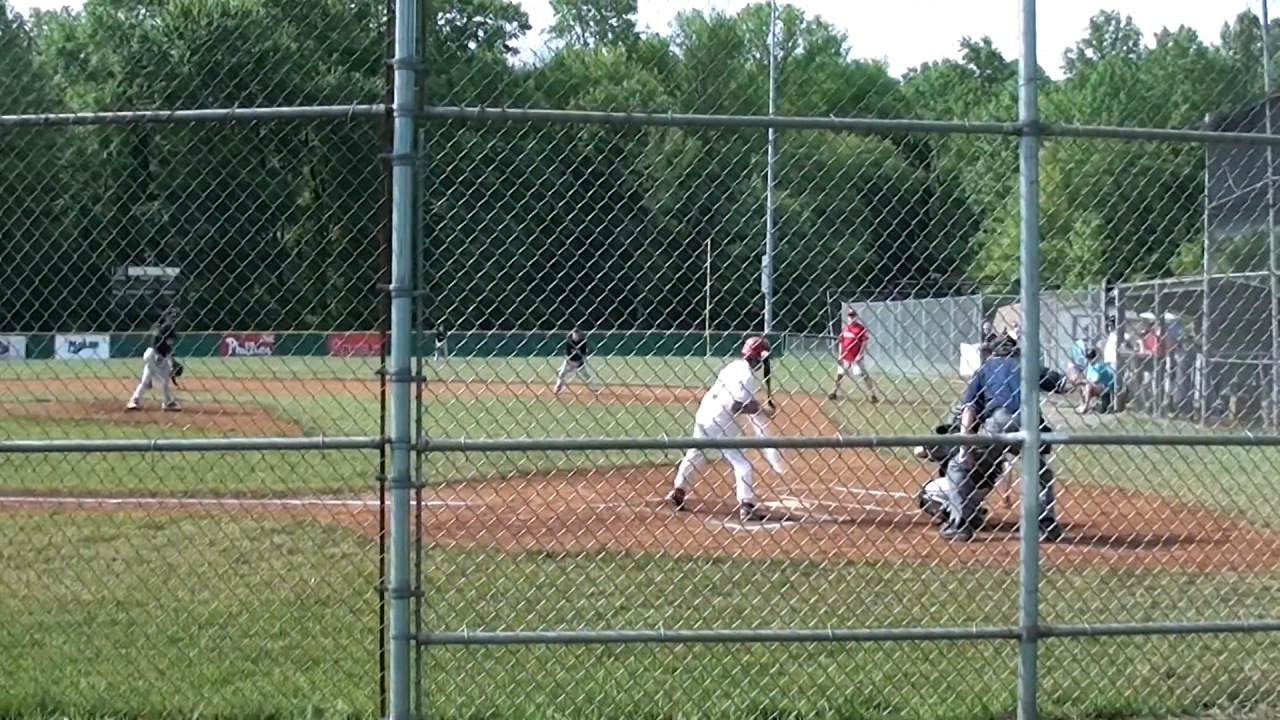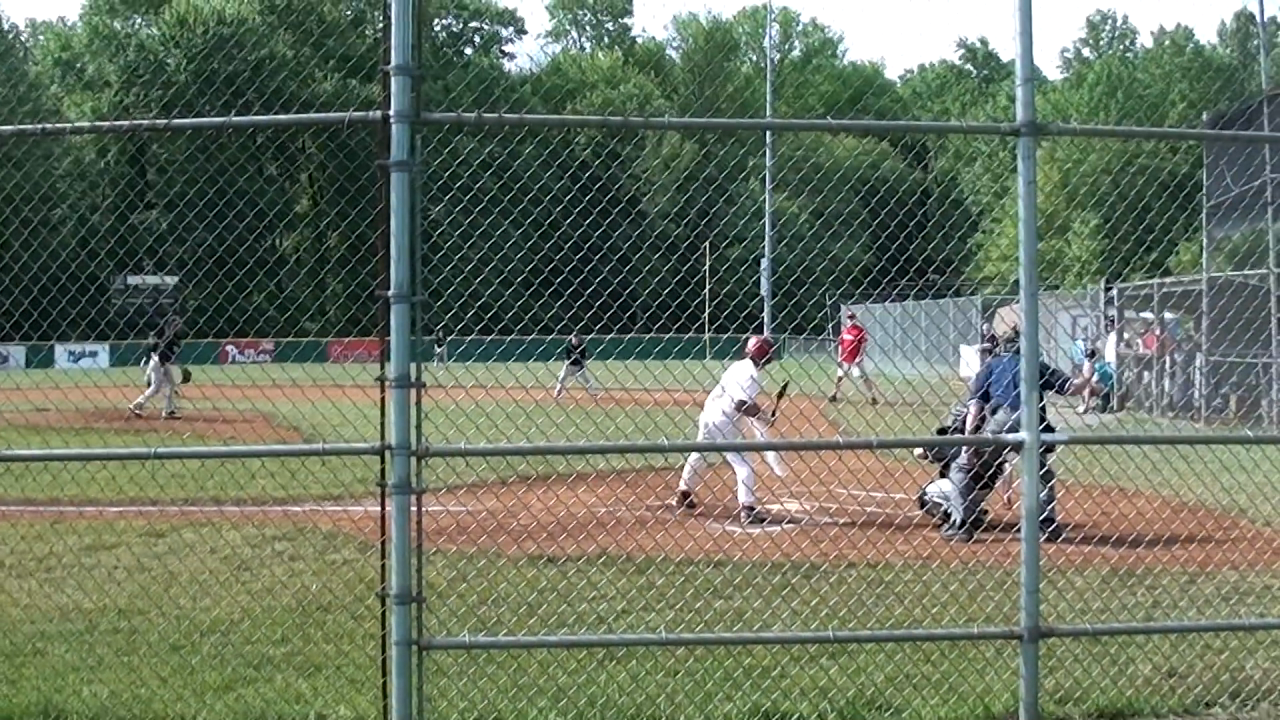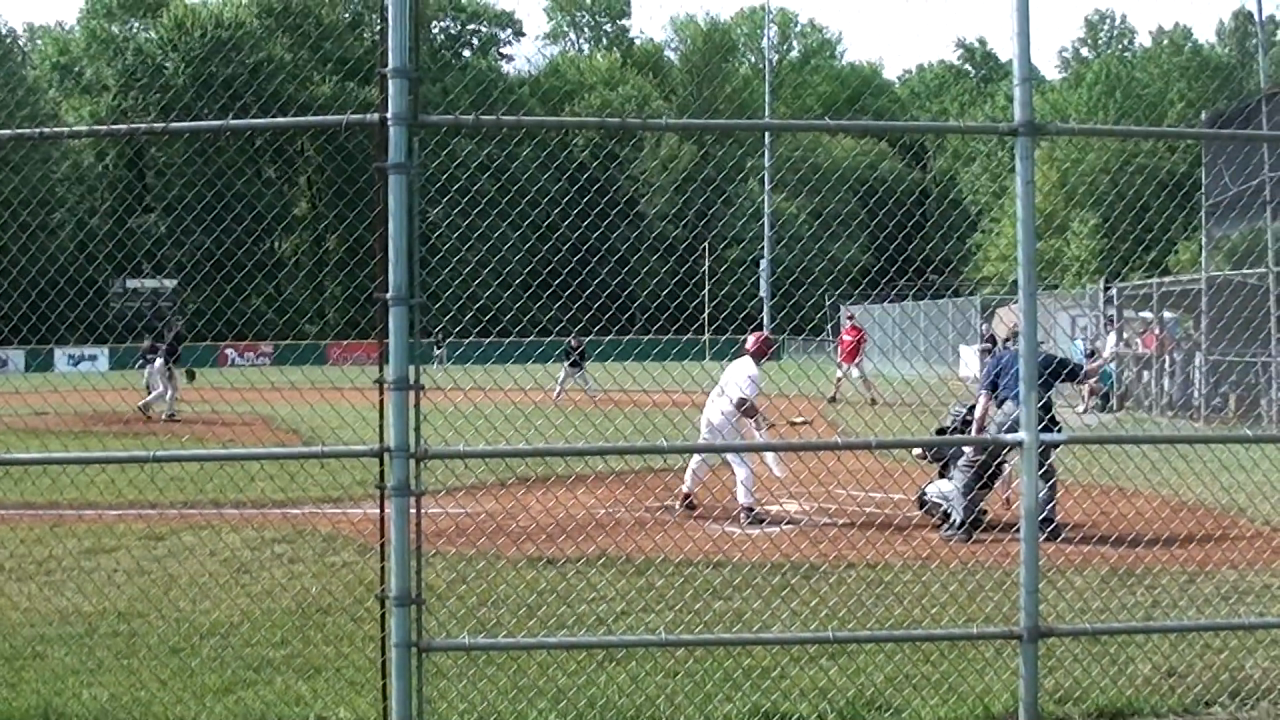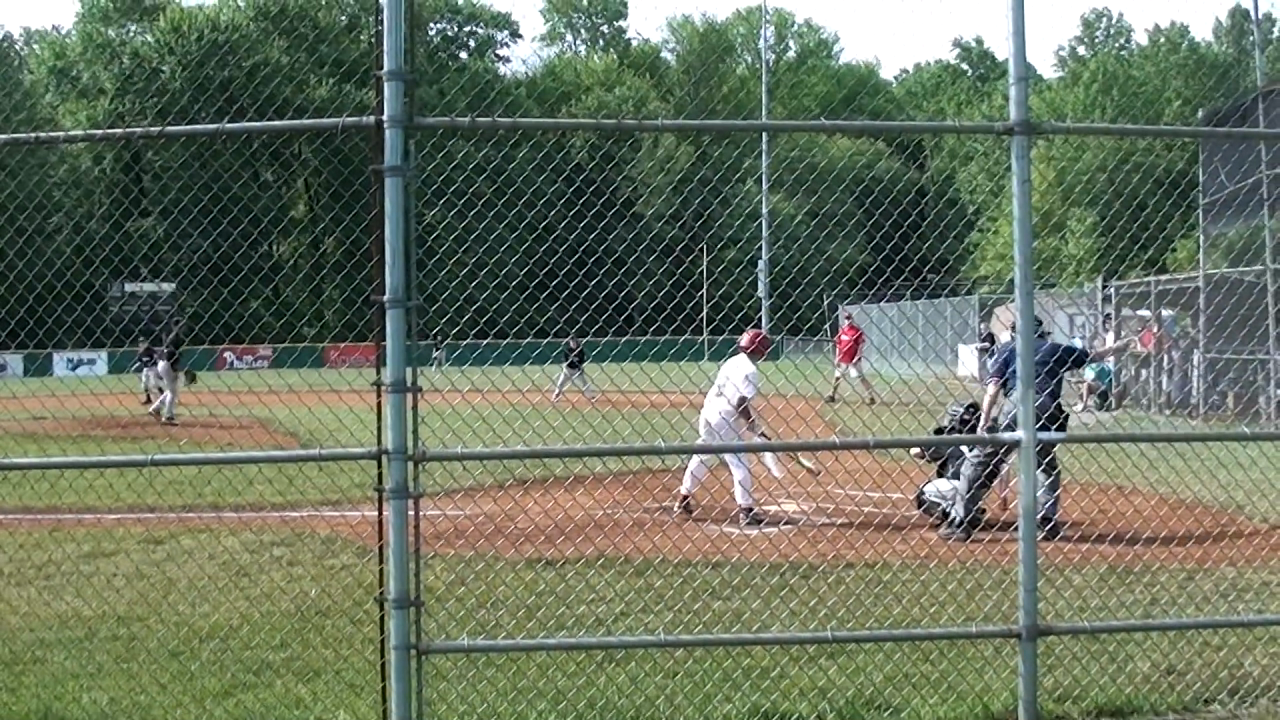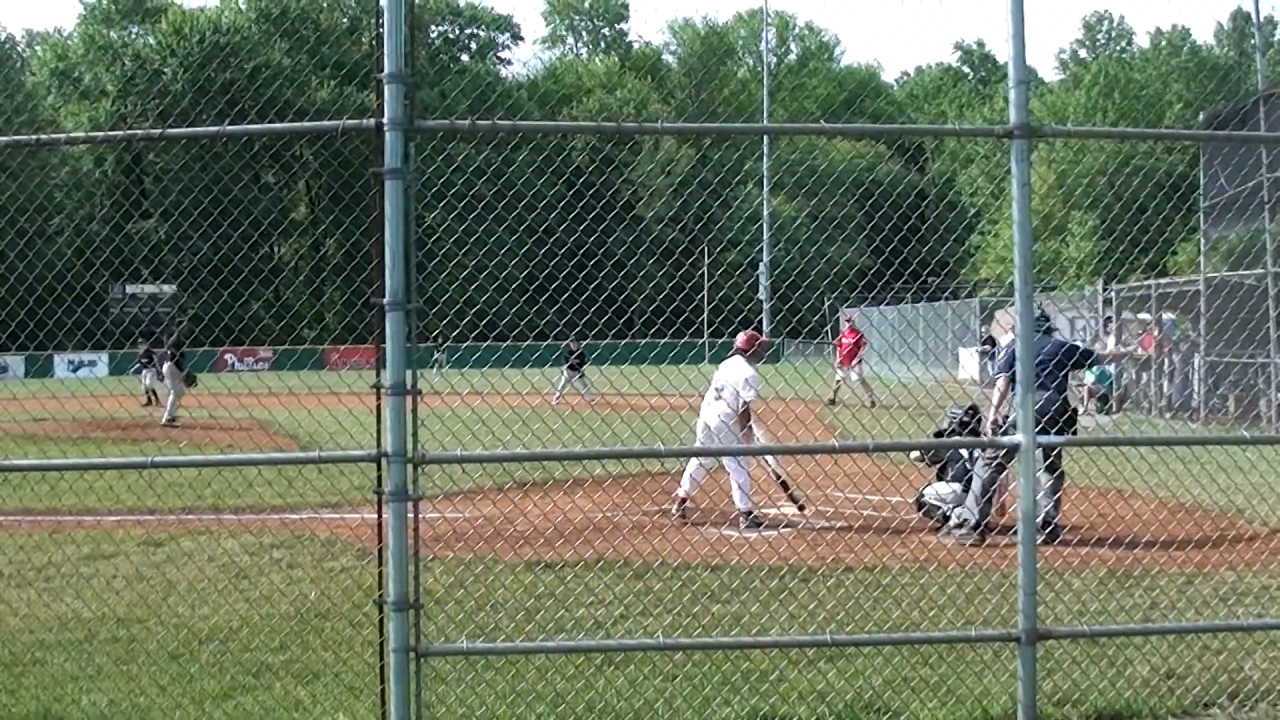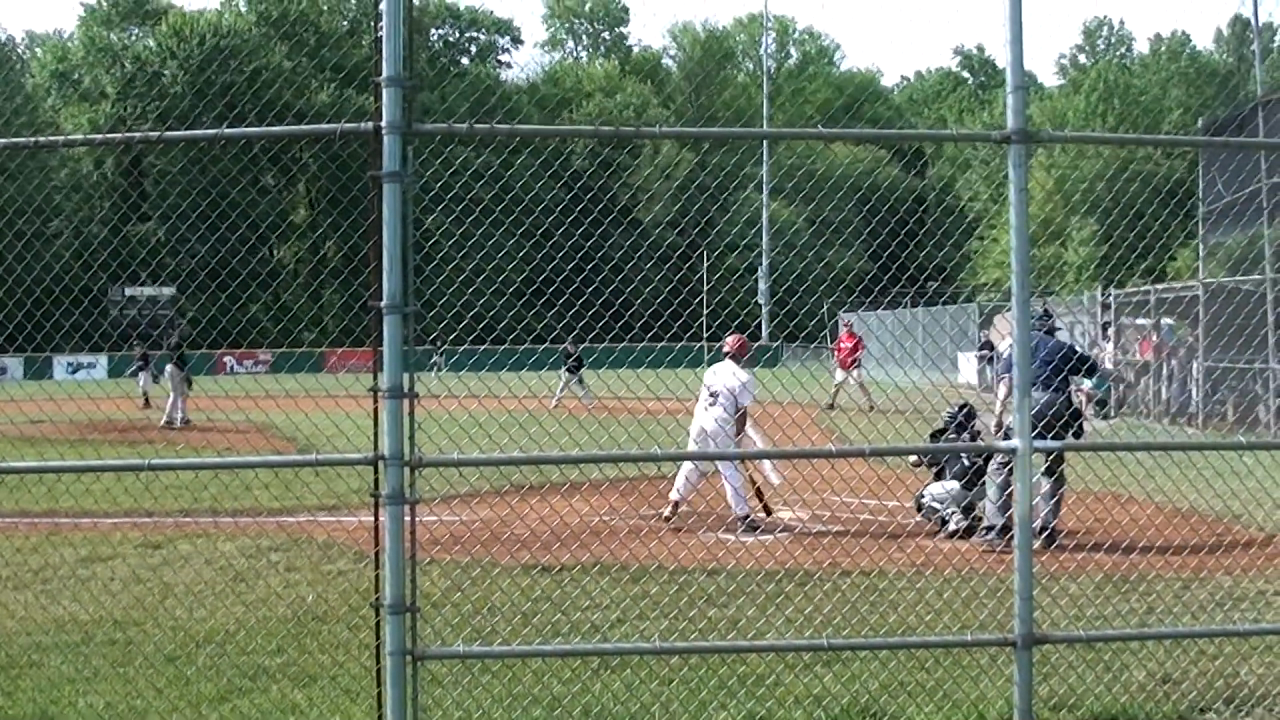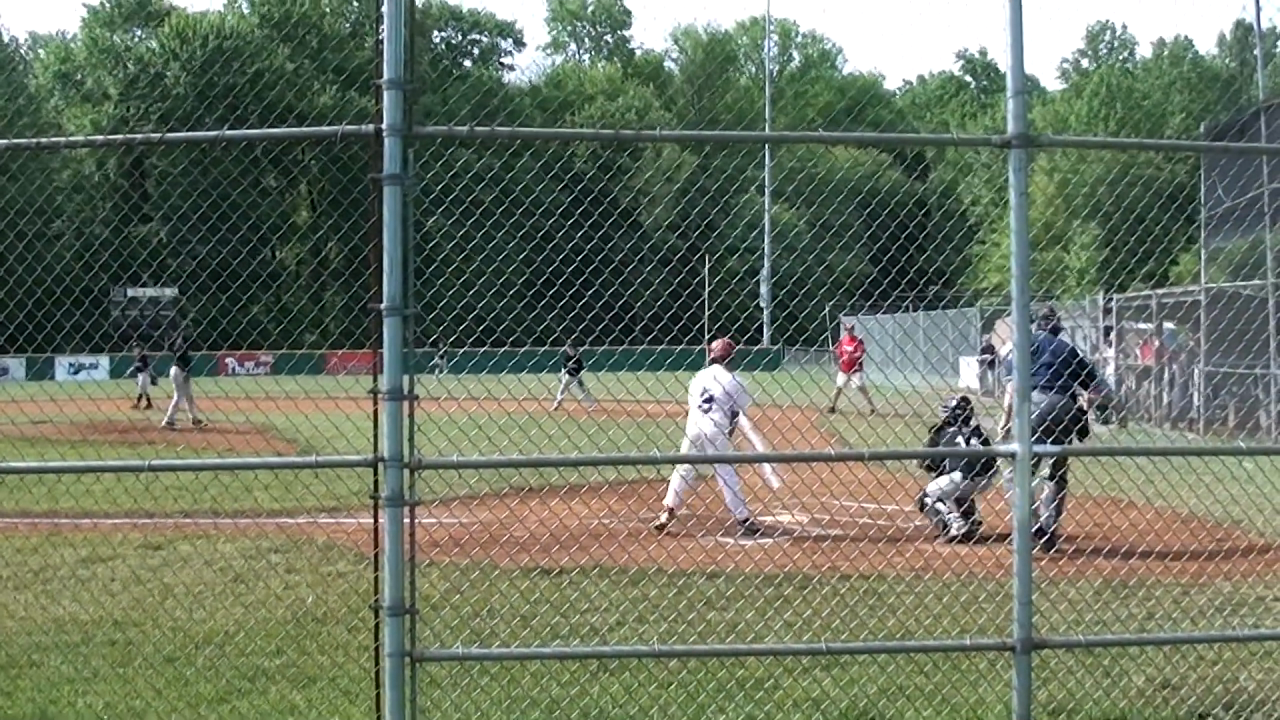
dt=0.1s
person 1, frame 1
left shoulder: (984, 369)
left elbow: (969, 408)
right elbow: (1064, 387)
left wrist: (964, 447)
left hip: (999, 424)
left knee: (959, 466)
right knee: (1041, 471)
left ankle: (961, 524)
right ankle: (1048, 524)
person 1, frame 2
left shoulder: (991, 366)
right shoulder: (1037, 365)
left elbow: (975, 406)
right elbow: (1072, 388)
left wrist: (968, 443)
right wrist: (1088, 377)
left hip: (1002, 422)
left knee: (963, 467)
right knee: (1042, 470)
left ankle: (962, 525)
right ankle: (1048, 524)
person 1, frame 3
left shoulder: (1000, 358)
right shoulder: (1047, 358)
left elbow: (985, 396)
right elbow: (1084, 374)
left wrist: (975, 433)
left hip: (1009, 416)
right hip: (1041, 421)
left knee: (969, 467)
right knee: (1044, 470)
left ankle: (961, 526)
right ankle: (1047, 525)
person 1, frame 4
left shoulder: (1010, 347)
right shoulder: (1056, 349)
left elbow: (994, 384)
right elbow: (1094, 356)
left wrist: (984, 420)
right wrist: (1121, 345)
left hip: (1017, 406)
right hip: (1048, 410)
left knee: (980, 460)
right knee: (1048, 465)
left ankle: (962, 523)
right ankle: (1048, 523)
person 1, frame 5
left shoulder: (1017, 344)
right shoulder: (1063, 346)
left elbow: (1003, 380)
right elbow: (1100, 358)
left wrist: (993, 413)
right wrist: (1127, 353)
right hip: (1058, 406)
left knee: (992, 461)
right knee: (1054, 466)
left ankle: (974, 524)
right ankle: (1050, 526)
person 1, frame 6
right shoulder: (1065, 348)
left elbow: (1006, 381)
right elbow: (1097, 371)
left wrist: (997, 415)
left hip: (1031, 404)
right hip: (1061, 408)
left knee: (1001, 465)
right knee: (1054, 470)
left ankle: (997, 529)
right ankle: (1047, 530)
person 1, frame 7
left shoulder: (1031, 343)
right shoulder: (1069, 350)
left elbow: (1015, 382)
right elbow: (1096, 388)
left wrist: (1006, 419)
left hip: (1040, 405)
right hip: (1069, 412)
right knee: (1057, 474)
left ankle: (1038, 529)
right ankle: (1046, 533)
person 2, frame 1
left shoulder: (735, 366)
right shoulder: (746, 375)
right elbow: (736, 406)
left wrist: (759, 409)
right wrist: (761, 411)
left hip: (704, 415)
right hip: (719, 421)
left knee: (696, 453)
right knee: (741, 462)
left ankle: (678, 492)
right ankle: (747, 506)
person 2, frame 2
left shoulder: (738, 365)
right shoulder: (750, 374)
right elbow: (740, 406)
left wrist: (758, 412)
right wrist: (761, 416)
left hip: (708, 415)
right hip: (722, 422)
left knee: (698, 456)
right knee: (742, 465)
left ankle: (684, 493)
right ankle: (748, 509)
person 2, frame 3
left shoulder: (737, 363)
right shoulder: (752, 371)
right elbow: (741, 402)
left wrist: (756, 415)
right wrist: (758, 419)
left hip: (710, 413)
right hip: (725, 419)
left knee: (702, 455)
right knee: (741, 463)
left ankle: (686, 496)
right ankle: (747, 510)
person 2, frame 4
left shoulder: (732, 361)
right shoulder: (750, 370)
right elbow: (741, 402)
left wrist: (748, 419)
right wrist: (751, 423)
left hip: (708, 413)
right hip: (723, 420)
left knee: (701, 457)
right knee: (739, 464)
left ankle: (684, 498)
right ankle: (746, 510)
person 2, frame 5
left shoulder: (725, 364)
right shoulder: (749, 373)
right elbow: (745, 407)
right wrist: (747, 431)
left hip: (705, 417)
right hip: (723, 422)
left knee: (699, 461)
right knee: (736, 468)
left ankle: (681, 501)
right ankle: (746, 514)
person 2, frame 6
left shoulder: (712, 370)
right shoulder: (744, 377)
left elbow: (704, 397)
right elbow: (741, 412)
right wrist: (738, 435)
left hip: (699, 422)
right hip: (719, 427)
left knee: (691, 466)
right knee: (731, 473)
left ankle: (673, 505)
right ankle: (743, 518)
person 2, frame 7
left shoulder: (699, 376)
right shoulder: (735, 382)
left elbow: (692, 405)
right elbow: (735, 415)
right wrist: (727, 437)
left hip: (694, 429)
right hip: (716, 433)
left knee: (682, 472)
right knee: (728, 477)
left ankle: (667, 515)
right ankle: (744, 521)
